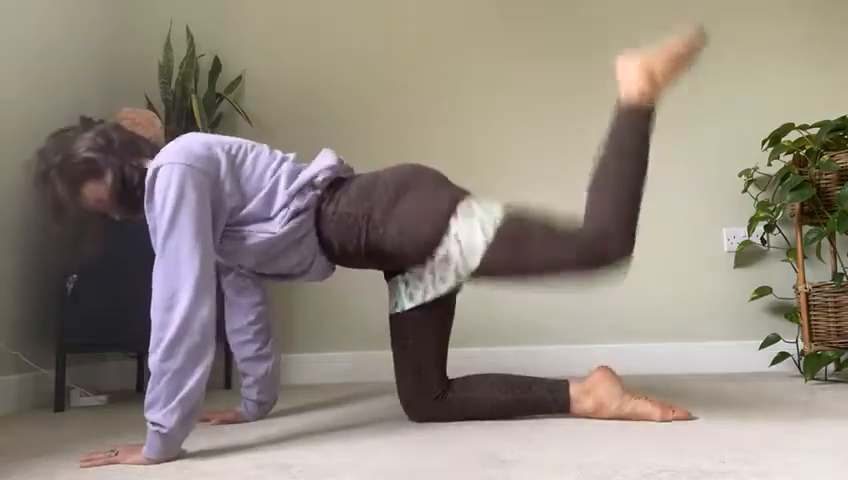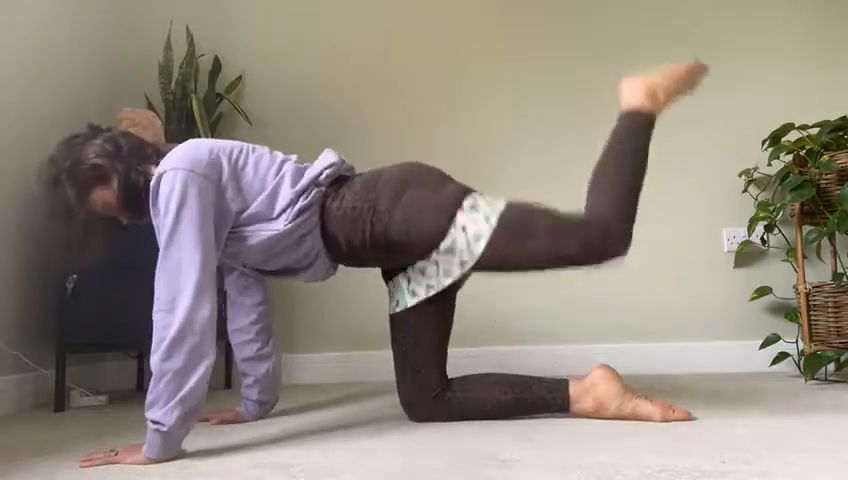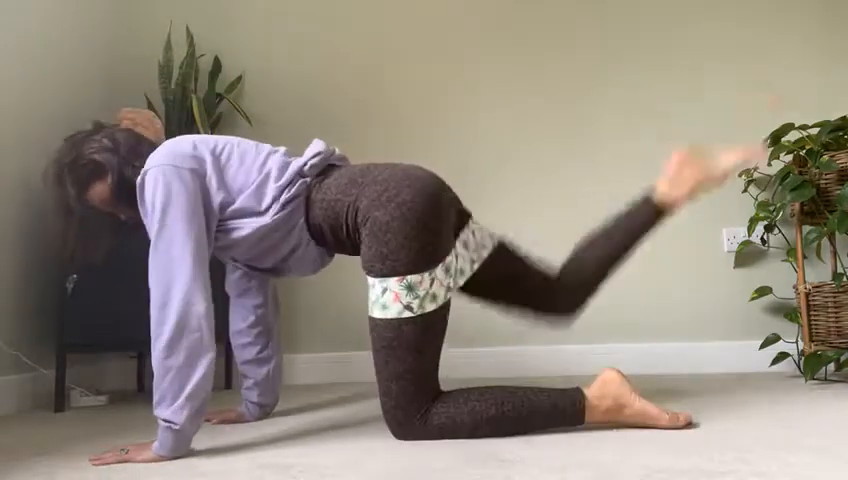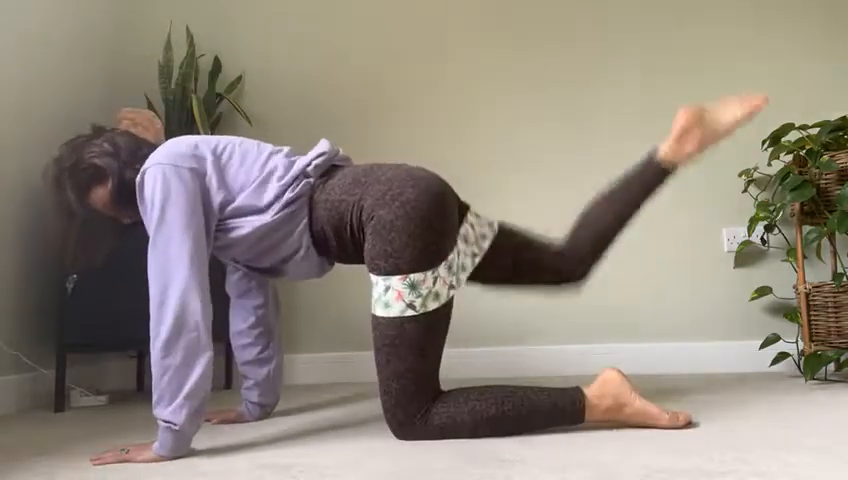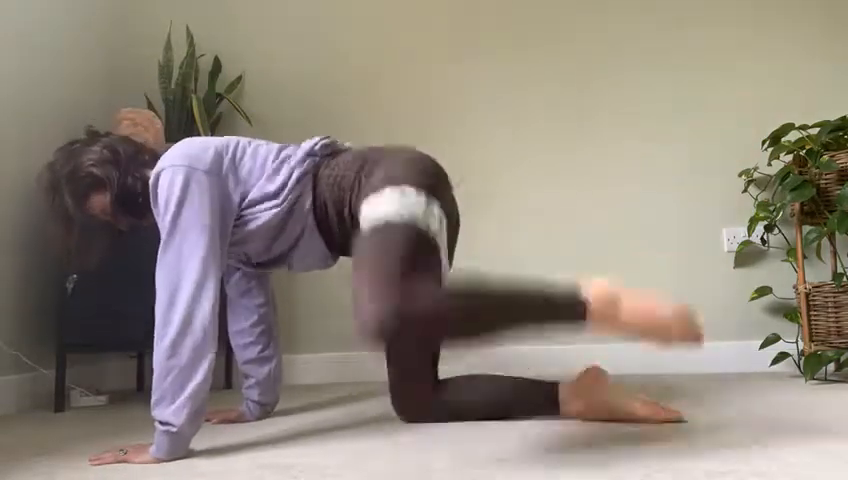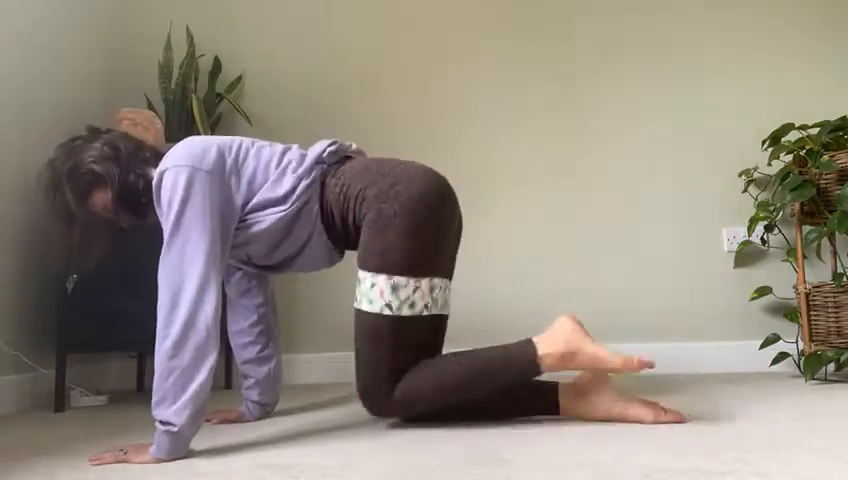
dt=0.3s
person 1, frame 1
left shoulder: (175, 167)
right shoulder: (179, 183)
left elbow: (182, 306)
right elbow: (241, 289)
left wrist: (160, 439)
right wrist: (254, 401)
left hip: (401, 208)
right hip: (397, 236)
left knee: (600, 244)
right knee: (425, 401)
left ankle: (637, 89)
right ankle: (588, 396)
person 1, frame 2
left shoulder: (181, 172)
right shoulder: (208, 186)
left elbow: (185, 309)
right elbow: (243, 291)
left wrist: (158, 441)
right wrist: (255, 401)
left hip: (406, 210)
right hip: (390, 228)
left knee: (602, 237)
right knee: (426, 401)
left ankle: (639, 103)
right ankle: (586, 394)
person 1, frame 3
left shoulder: (165, 169)
right shoulder: (200, 175)
left elbow: (181, 307)
right elbow: (247, 284)
left wrist: (170, 438)
right wrist: (256, 400)
left hip: (391, 209)
right hip: (407, 201)
left knee: (412, 417)
right knee: (558, 298)
left ankle: (599, 401)
right ankle: (667, 190)
person 1, frame 4
left shoulder: (164, 171)
right shoulder: (201, 177)
left elbow: (179, 306)
right elbow: (249, 284)
left wrist: (170, 436)
right wrist: (257, 400)
left hip: (393, 210)
right hip: (407, 202)
left knee: (411, 416)
right knee: (564, 268)
left ankle: (600, 399)
right ankle: (673, 151)
person 1, frame 5
left shoulder: (179, 175)
right shoulder: (201, 176)
left elbow: (185, 304)
right elbow: (242, 283)
left wrist: (169, 439)
right wrist: (257, 401)
left hip: (390, 179)
right hip: (388, 199)
left knee: (381, 313)
right knee: (417, 399)
left ankle: (594, 305)
right ankle: (583, 394)
person 1, frame 6
left shoulder: (184, 172)
right shoulder: (204, 184)
left elbow: (188, 305)
right elbow: (245, 286)
left wrist: (169, 438)
right wrist: (259, 399)
left hip: (397, 204)
right hip: (408, 207)
left knee: (385, 397)
right knee: (413, 393)
left ankle: (553, 349)
right ankle: (582, 393)
